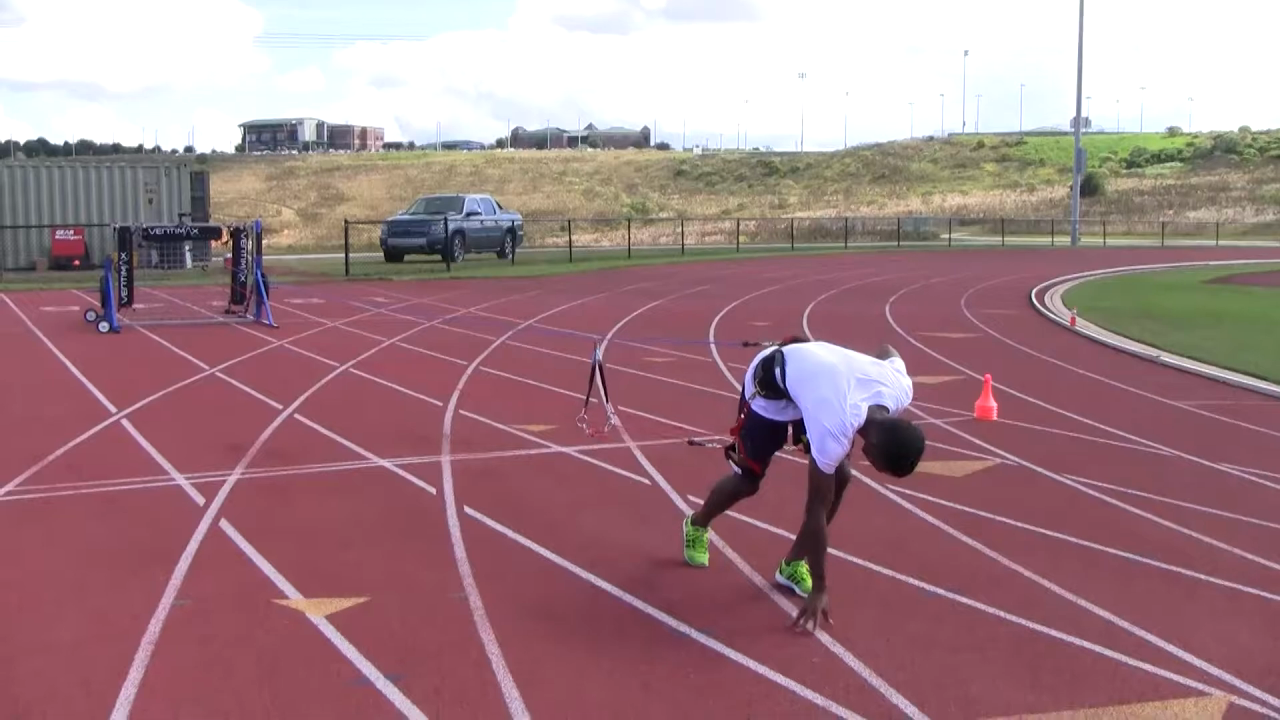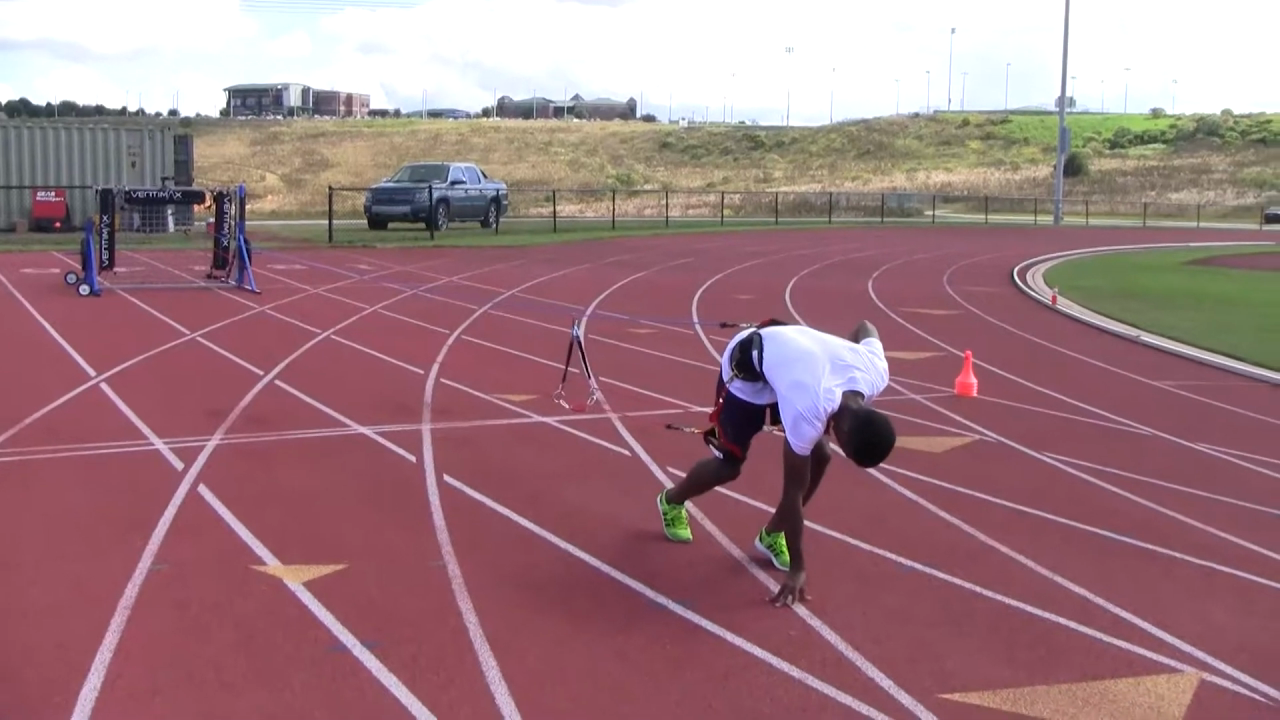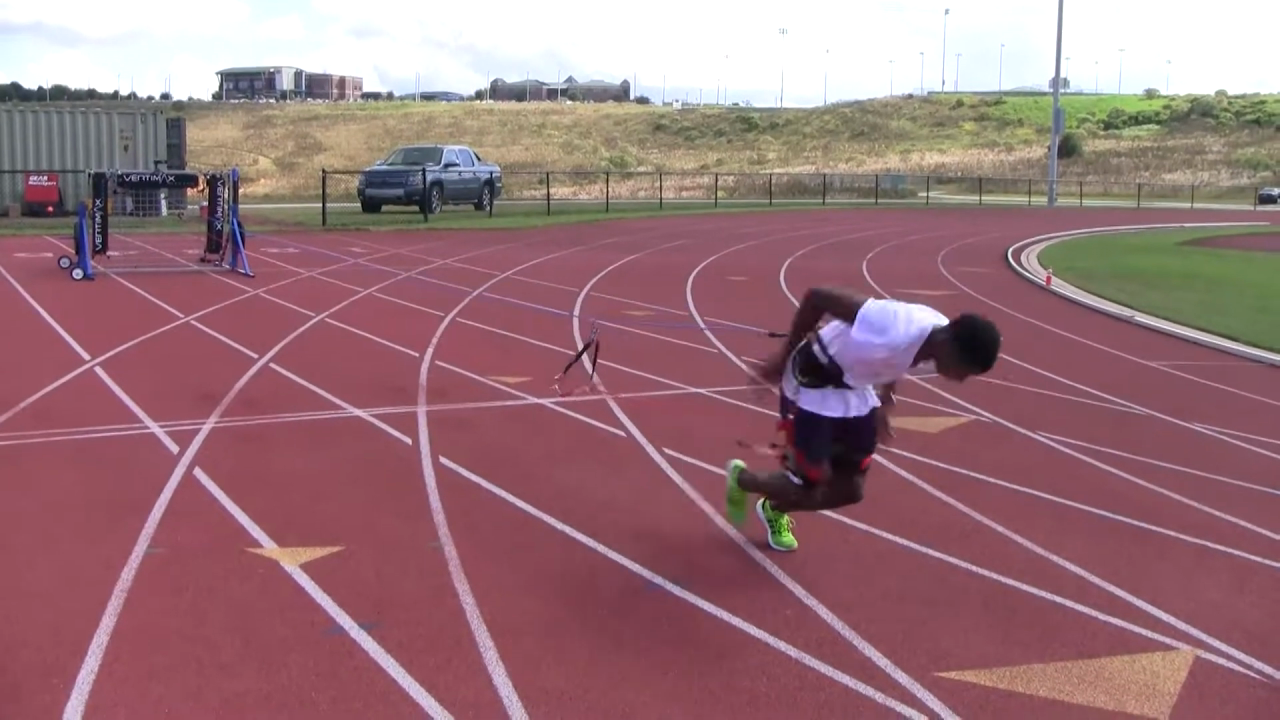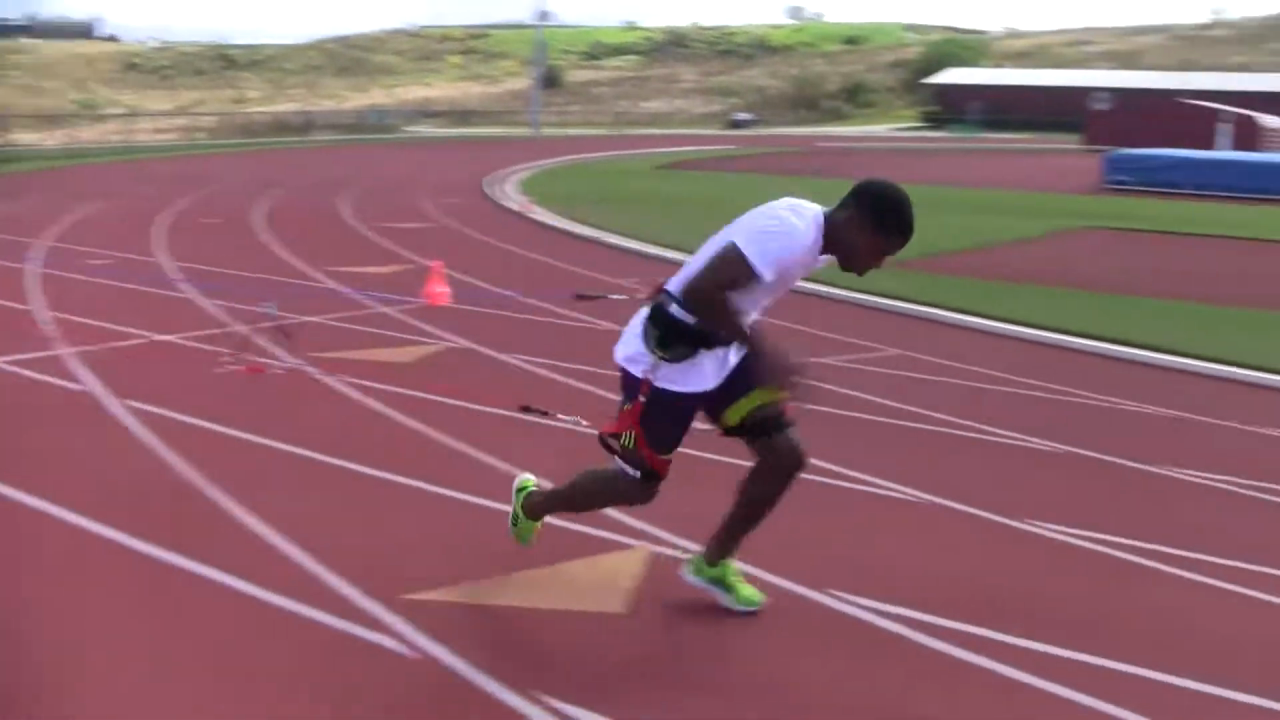
dt=0.5s
person 1, frame 1
left shoulder: (901, 389)
right shoulder: (834, 430)
left elbow: (888, 351)
right elbow: (817, 510)
right wrist: (819, 589)
left hip: (813, 369)
right hip: (771, 382)
left knee: (840, 476)
right knee: (747, 480)
left ankle: (794, 564)
right ankle: (697, 524)
person 1, frame 2
left shoulder: (876, 373)
right shoulder: (809, 414)
left elbow: (866, 328)
right elbow: (794, 492)
right wrist: (797, 568)
left hip: (787, 346)
right hip: (748, 363)
left knee: (820, 455)
right knee: (729, 465)
left ankle: (773, 534)
right ankle: (672, 501)
person 1, frame 3
left shoulder: (948, 336)
right shoulder: (893, 331)
right elbow: (816, 296)
left wrist: (884, 404)
right wrist: (784, 356)
left hip: (855, 389)
right hip: (811, 383)
left knee: (849, 491)
right knee: (803, 490)
left ankle: (774, 510)
right ankle: (744, 479)
person 1, frame 4
left shoulder: (812, 224)
right shoulder: (790, 232)
right elbow: (700, 291)
right wrist: (761, 352)
left hip: (714, 344)
right hip: (668, 353)
left knee: (785, 456)
right knee: (639, 484)
left ankle: (713, 564)
right ankle: (532, 502)
